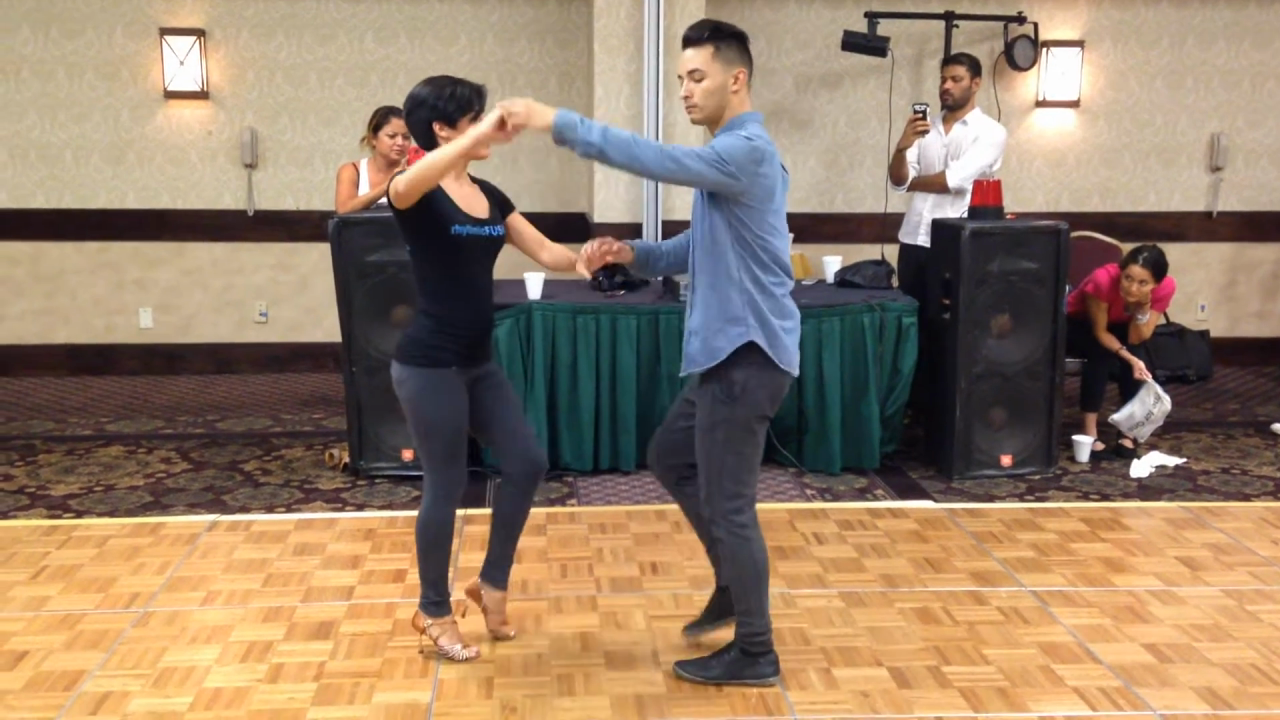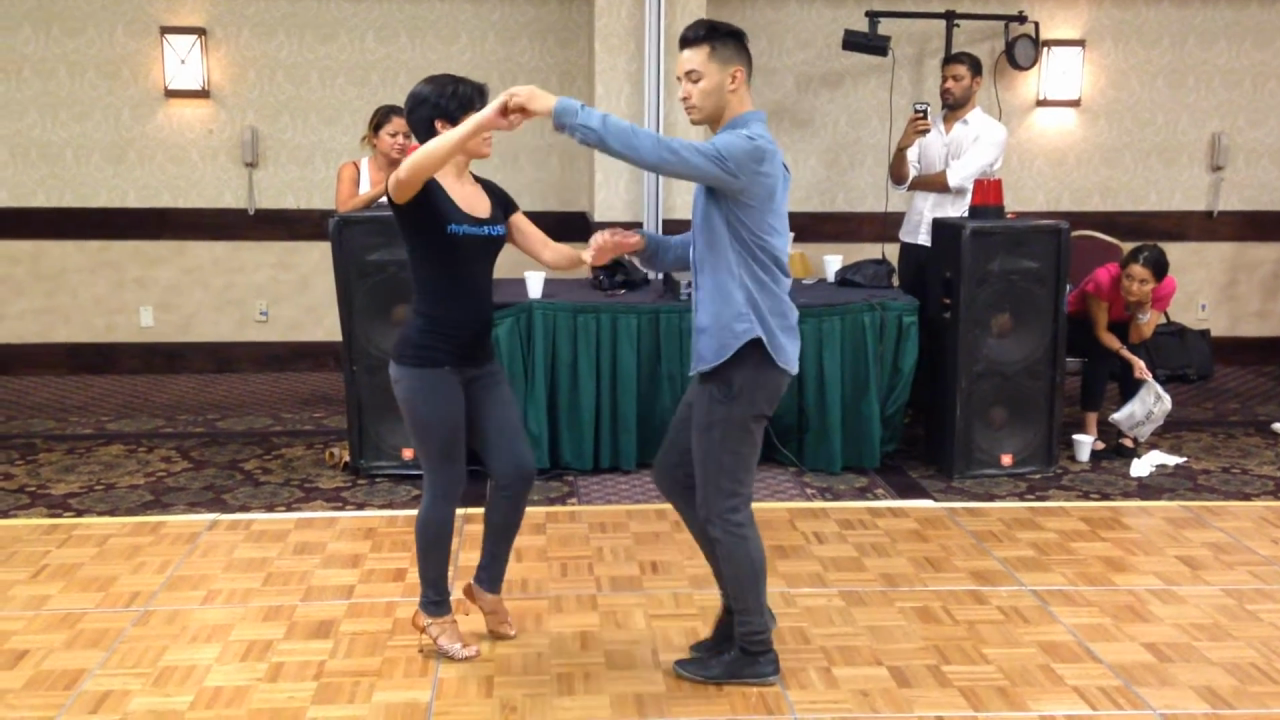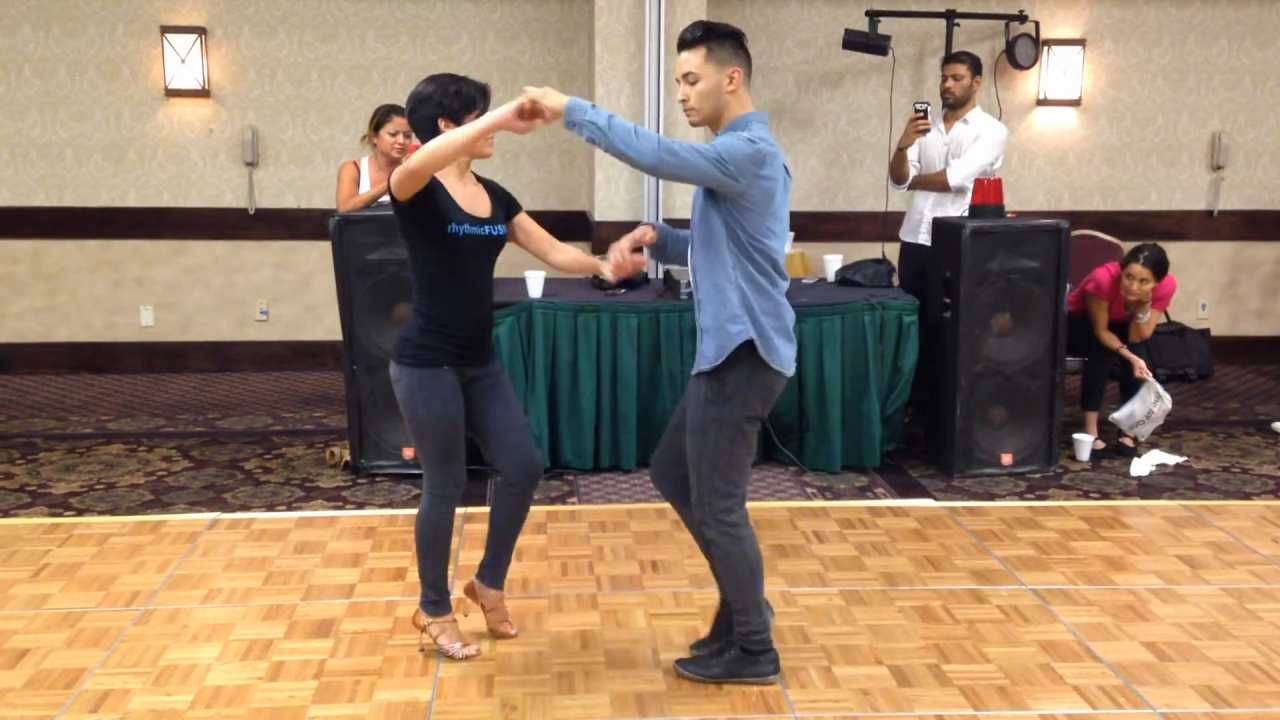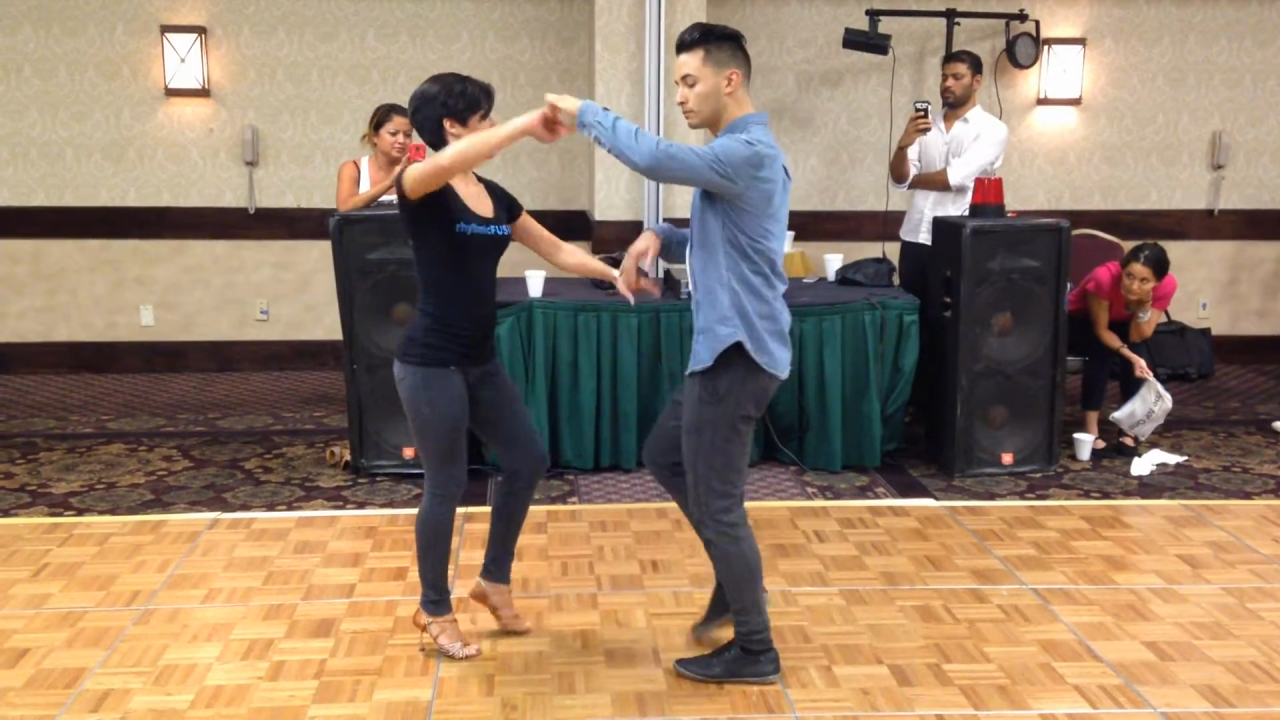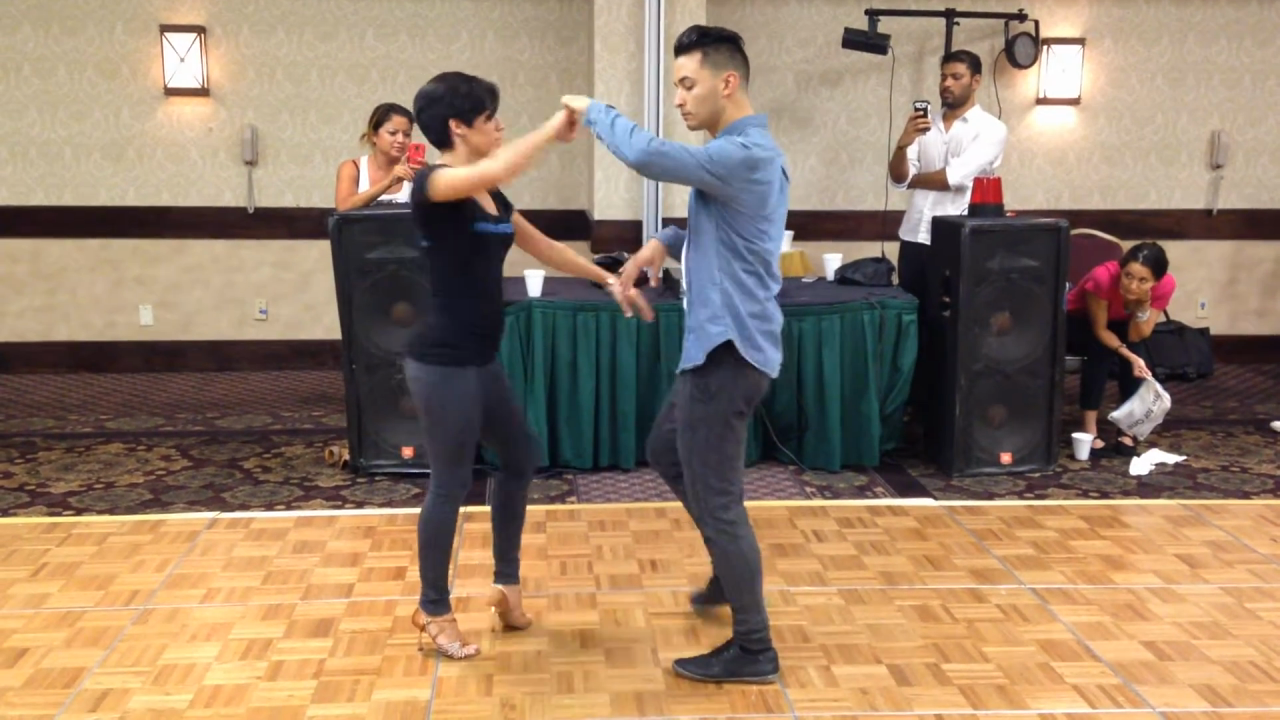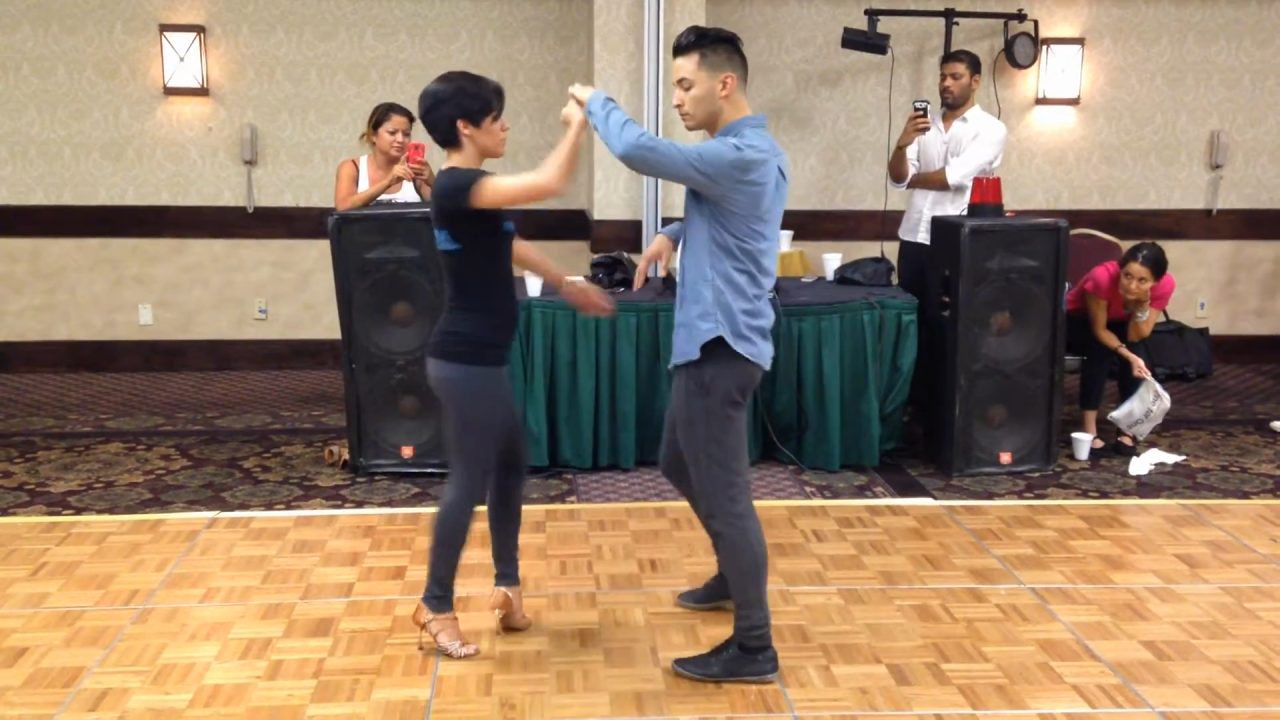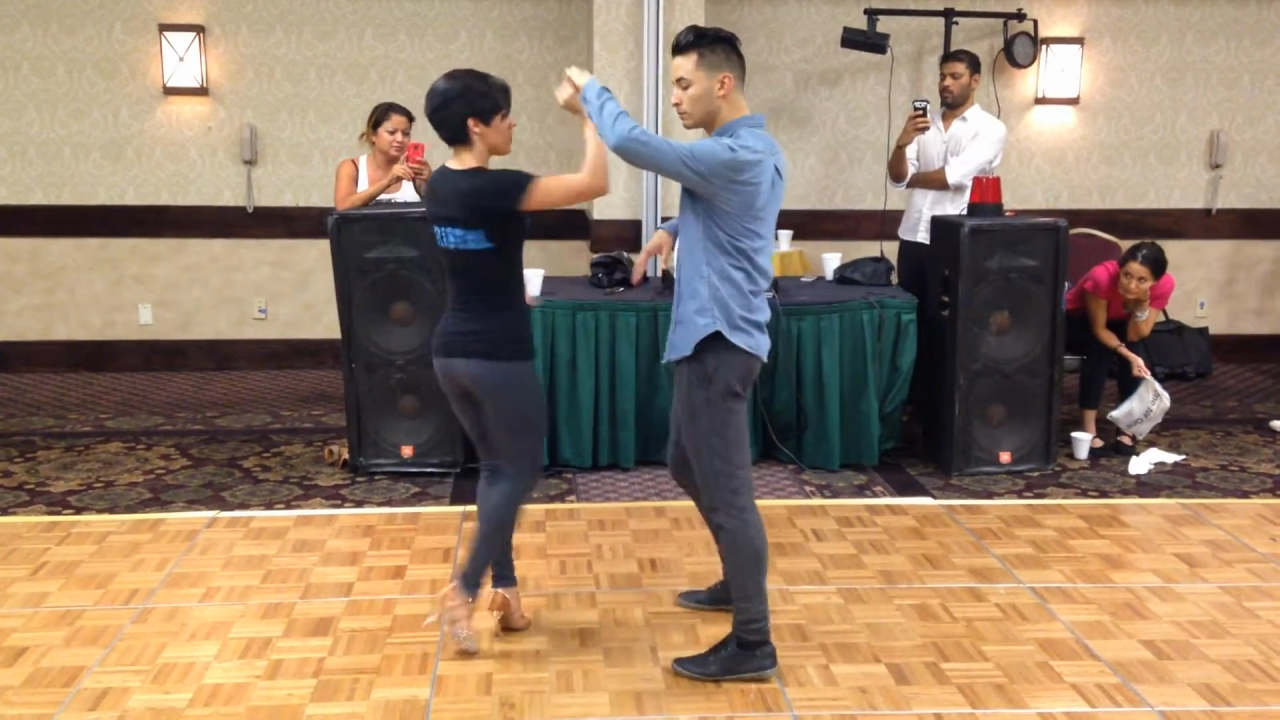
dt=0.1s
person 1, frame 1
left shoulder: (747, 151)
right shoulder: (732, 156)
left elbow: (656, 160)
right elbow: (697, 250)
left wrist: (560, 123)
right wrist: (632, 253)
left hip: (747, 355)
right hip: (726, 352)
left knee: (726, 504)
right knee: (670, 464)
left ankle: (754, 651)
right ankle: (735, 592)
person 1, frame 2
left shoulder: (749, 149)
right shoulder: (734, 155)
left elbow: (656, 152)
right elbow: (701, 249)
left wrist: (561, 110)
right wrist: (640, 245)
left hip: (747, 355)
right hip: (727, 352)
left knee: (723, 504)
right knee: (675, 476)
left ankle: (753, 650)
right ankle: (740, 605)
person 1, frame 3
left shoulder: (749, 152)
right shoulder: (738, 153)
left elbow: (655, 154)
right elbow: (705, 244)
left wrist: (573, 109)
right wrist: (655, 237)
left hip: (742, 354)
right hip: (728, 351)
left knee: (718, 503)
right knee: (673, 475)
left ankle: (752, 649)
right ankle: (740, 603)
person 1, frame 4
left shoulder: (748, 153)
right shoulder: (739, 155)
left elbow: (654, 157)
right elbow: (710, 242)
left wrist: (585, 113)
right wrist: (661, 239)
left hip: (737, 354)
right hip: (724, 351)
left knee: (716, 502)
right knee: (664, 458)
left ankle: (753, 648)
right ankle: (734, 585)
person 1, frame 5
left shoulder: (743, 156)
right shoulder: (752, 152)
left elbow: (645, 155)
left wrist: (594, 110)
right wrist: (666, 241)
left hip: (727, 352)
right hip: (716, 347)
left knee: (716, 499)
right knee: (666, 458)
left ankle: (753, 648)
right ankle: (731, 577)
person 1, frame 6
left shoulder: (738, 157)
right shoulder: (753, 152)
left elbow: (636, 150)
left wrist: (595, 101)
right wrist: (671, 236)
left hip: (721, 346)
right hip: (710, 343)
left knee: (724, 495)
right knee: (680, 465)
left ankle: (753, 647)
right ankle: (733, 576)
person 1, frame 7
left shoulder: (730, 157)
right shoulder: (755, 149)
left elbow: (630, 143)
left wrist: (590, 88)
right wrist: (671, 232)
left hip: (717, 342)
right hip: (720, 338)
left knee: (723, 490)
right knee: (690, 467)
left ankle: (752, 643)
right ankle: (739, 583)
person 2, frame 1
left shoulder: (490, 197)
right shoulder: (416, 195)
left elbow: (545, 251)
right elbow: (414, 178)
left wrist: (583, 258)
right wrist: (483, 132)
left hip: (481, 361)
right hip: (428, 363)
left knee: (527, 464)
right knee: (446, 486)
left ankle: (491, 585)
right ankle: (433, 612)
person 2, frame 2
left shoulder: (494, 196)
right shoulder: (415, 191)
left elbow: (547, 252)
right elbow: (408, 169)
left wrist: (590, 253)
right wrist: (484, 120)
left hip: (481, 362)
right hip: (426, 363)
left knee: (517, 470)
right knee: (444, 486)
left ankle: (486, 586)
right ankle: (434, 612)
person 2, frame 3
left shoulder: (495, 196)
right shoulder: (413, 188)
left elbow: (552, 251)
right elbow: (424, 158)
left wrist: (604, 263)
right wrist: (504, 117)
left hip: (481, 361)
right hip: (426, 364)
left knee: (523, 467)
right knee: (444, 486)
left ankle: (487, 582)
right ankle: (434, 611)
person 2, frame 4
left shoulder: (496, 197)
right shoulder: (420, 188)
left elbow: (557, 250)
right elbow: (443, 165)
left wrist: (614, 272)
right wrist: (523, 125)
left hip: (482, 361)
right hip: (431, 363)
left knee: (529, 461)
right knee: (446, 487)
left ankle: (494, 580)
right ankle: (434, 611)
person 2, frame 5
left shoulder: (491, 198)
right shoulder: (433, 186)
left elbow: (542, 245)
right elbow: (489, 170)
left wrist: (608, 279)
right wrist: (551, 129)
left hip: (477, 358)
right hip: (442, 360)
left knee: (521, 460)
right knee: (451, 484)
left ankle: (507, 585)
right ankle: (433, 610)
person 2, frame 6
left shoulder: (469, 192)
right shoulder: (461, 188)
left elbow: (505, 247)
right elbow: (547, 184)
left wrist: (566, 284)
right wrist: (575, 126)
left hip: (477, 355)
right hip: (471, 359)
left knee: (510, 463)
right knee: (471, 480)
left ankle: (507, 588)
right ankle: (436, 607)
person 2, frame 7
left shoulder: (440, 186)
right shoulder: (502, 185)
right elbow: (596, 182)
right wrist: (586, 116)
left hip: (454, 350)
right hip: (503, 354)
left knee: (498, 468)
right knee: (518, 473)
left ankle: (502, 590)
right ankle: (462, 593)
person 3, frame 1
left shoulder: (991, 132)
right shoulder: (925, 127)
left elbow: (956, 180)
right elbow: (897, 181)
left wrist: (912, 182)
right wrist: (902, 147)
right hip: (913, 240)
person 3, frame 2
left shoulder: (991, 131)
right shoulder: (926, 127)
left elbow: (956, 180)
right elbow: (898, 181)
left wrist: (913, 182)
right wrist: (902, 146)
right hip: (914, 238)
person 3, frame 3
left shoulder: (991, 130)
right shoulder: (926, 126)
left elbow: (956, 178)
right elbow: (898, 180)
left wrist: (912, 180)
right wrist: (902, 146)
right hip: (914, 237)
person 3, frame 4
left shoulder: (992, 129)
right shoulder: (926, 125)
left elbow: (957, 177)
right elbow: (898, 179)
left wrist: (913, 180)
right wrist: (903, 145)
right hip: (915, 236)
person 3, frame 5
left shoulder: (991, 128)
right shoulder: (925, 125)
left elbow: (956, 177)
right elbow: (898, 178)
left wrist: (912, 179)
right wrist: (902, 145)
right hip: (914, 236)
person 3, frame 6
left shoulder: (991, 128)
right shoulder: (925, 125)
left elbow: (955, 177)
right elbow: (897, 178)
left wrist: (912, 179)
right wrist: (901, 145)
right hip: (914, 236)
person 3, frame 7
left shoulder: (990, 128)
right shoulder: (924, 125)
left elbow: (955, 176)
right elbow: (897, 178)
left wrist: (912, 178)
right wrist: (901, 144)
right hip: (913, 236)
person 4, frame 1
left shoulder: (1165, 288)
right shoulder: (1103, 279)
left elbow: (1136, 340)
right elbow: (1099, 332)
left wrist: (1144, 306)
right wrist: (1130, 358)
left hip: (1119, 327)
right hip: (1078, 325)
left knee: (1136, 350)
right knee: (1102, 352)
right ankle: (1089, 432)
person 4, frame 2
left shoulder: (1166, 287)
right shoulder: (1104, 279)
left elbow: (1137, 339)
right elbow: (1099, 331)
left wrist: (1145, 305)
right wrist: (1130, 358)
left hip: (1119, 326)
right hip: (1078, 325)
left knee: (1136, 350)
right knee: (1102, 352)
right ankle: (1090, 432)
person 4, frame 3
left shoulder: (1166, 286)
right shoulder: (1103, 278)
left elbow: (1137, 338)
right elbow: (1100, 331)
left wrist: (1144, 305)
right wrist: (1130, 357)
left hip: (1120, 326)
right hip: (1078, 324)
right knee: (1102, 350)
right ankle: (1090, 431)
person 4, frame 4
left shoulder: (1167, 285)
right shoulder: (1104, 277)
left elbow: (1138, 337)
right elbow: (1100, 330)
left wrist: (1145, 304)
right wrist: (1131, 357)
left hip: (1121, 325)
right hip: (1079, 324)
right knee: (1103, 349)
right ankle: (1091, 430)
person 4, frame 5
left shoulder: (1165, 285)
right shoulder: (1103, 277)
left elbow: (1136, 337)
right elbow: (1099, 330)
left wrist: (1144, 304)
right wrist: (1130, 357)
left hip: (1119, 325)
right hip: (1077, 323)
left knee: (1137, 348)
right knee: (1101, 349)
left ankle: (1127, 429)
right ankle: (1089, 430)
person 4, frame 6
left shoulder: (1165, 285)
right shoulder: (1102, 277)
left elbow: (1135, 337)
right elbow: (1098, 329)
left wrist: (1143, 304)
right wrist: (1129, 356)
left hip: (1119, 325)
right hip: (1077, 323)
left knee: (1135, 348)
right knee: (1101, 349)
left ankle: (1126, 429)
right ankle: (1089, 430)
person 4, frame 7
left shoulder: (1164, 285)
right shoulder: (1102, 277)
left elbow: (1135, 336)
right elbow: (1099, 329)
left wrist: (1143, 303)
right wrist: (1129, 356)
left hip: (1118, 324)
right hip: (1077, 322)
left knee: (1135, 348)
right knee: (1100, 349)
right ankle: (1088, 430)
